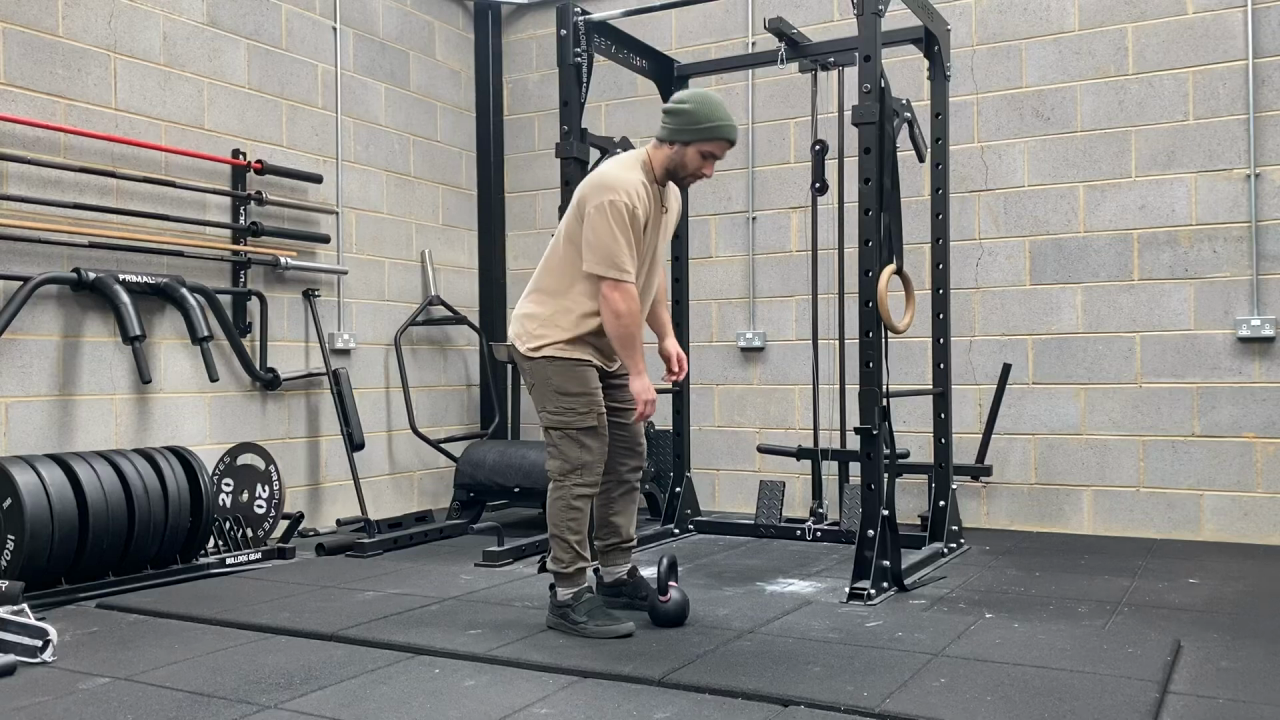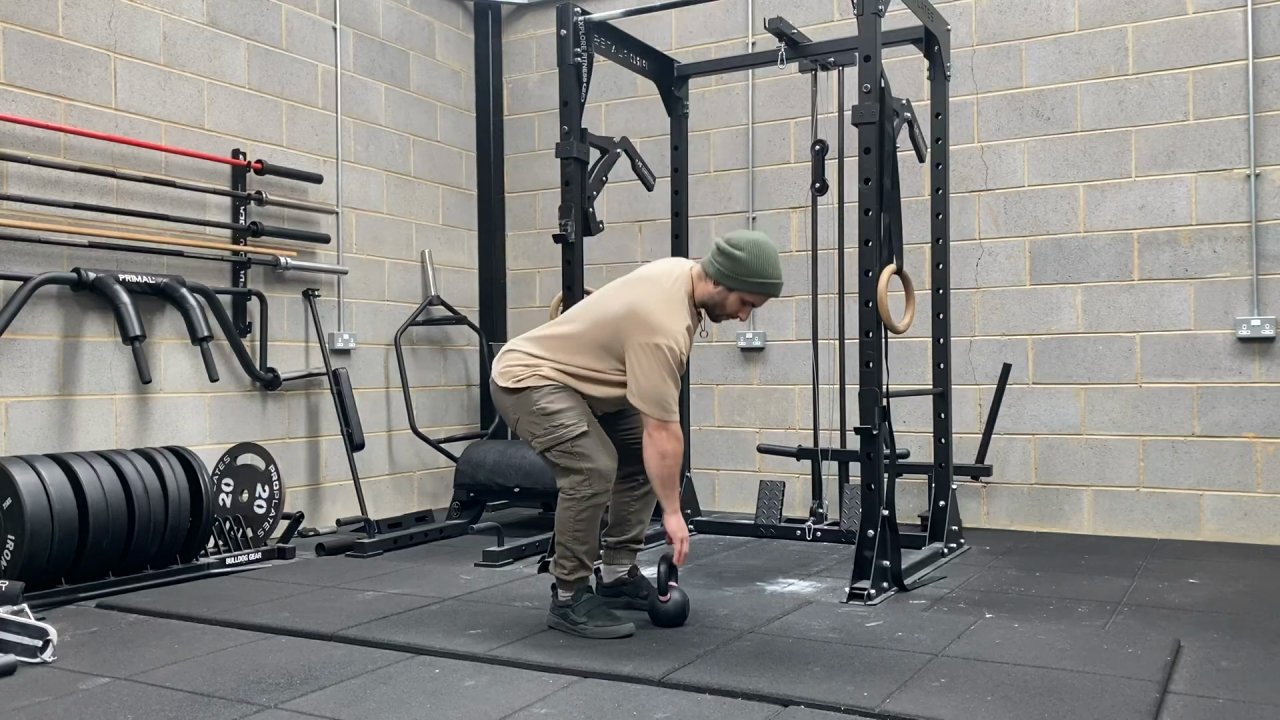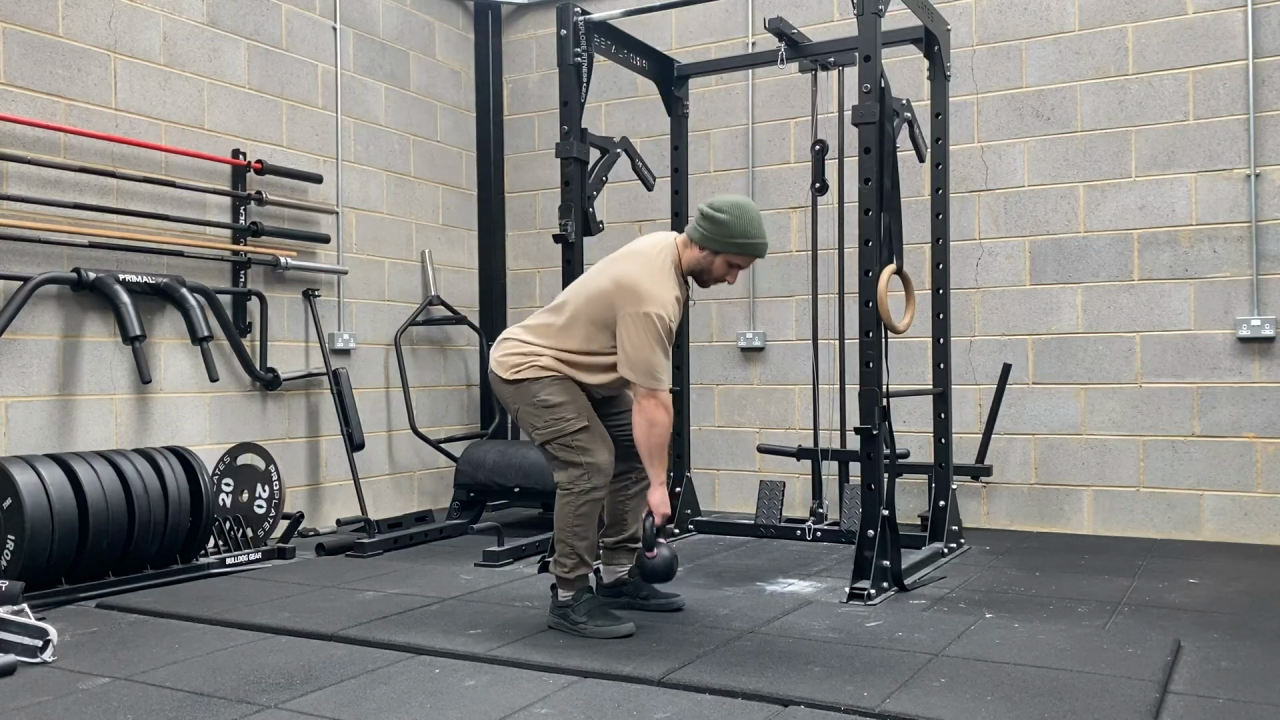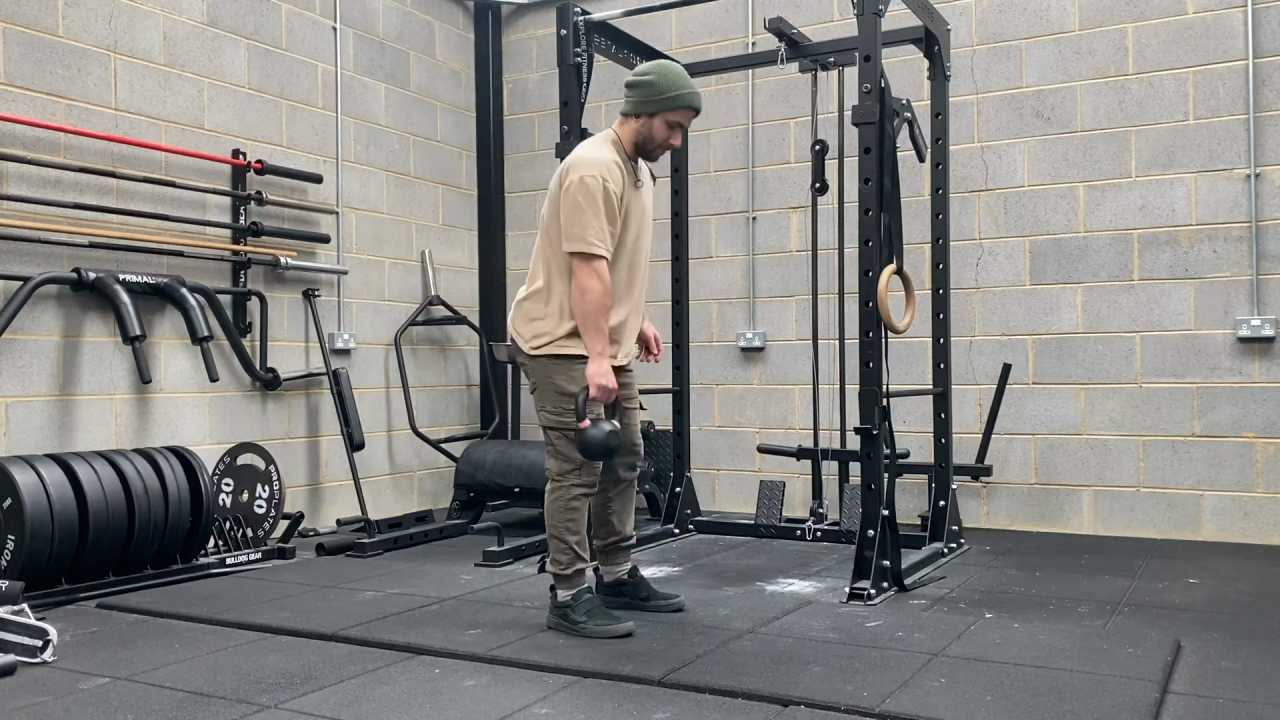
dt=0.5s
person 1, frame 1
left shoulder: (667, 191)
right shoulder: (619, 188)
right elbow: (615, 292)
left wrist: (666, 335)
right wrist: (638, 373)
left hip: (603, 345)
right hip: (557, 340)
left knee: (627, 459)
right knee: (580, 464)
left ankle: (617, 575)
right ankle: (568, 595)
person 1, frame 2
left shoulder: (684, 273)
right shoulder: (662, 329)
right elbow: (662, 431)
right wrist: (673, 513)
left hip: (576, 375)
right hip: (526, 378)
left knee: (643, 460)
right knee: (592, 468)
left ankle: (616, 575)
right ankle: (570, 596)
person 1, frame 3
left shoulder: (669, 247)
right shoulder: (653, 297)
right elbow: (652, 401)
right wrist: (659, 487)
left hip: (572, 365)
right hip: (526, 367)
left knee: (636, 455)
right knee: (589, 465)
left ankle: (618, 576)
right ankle: (569, 596)
person 1, frame 4
left shoulder: (636, 168)
right shoulder: (595, 168)
right elbow: (587, 270)
left wrist: (639, 321)
right wrist: (598, 358)
left hip: (606, 343)
right hip: (560, 345)
left knee: (621, 459)
right knee: (578, 467)
left ankle: (617, 576)
right ankle: (569, 596)
